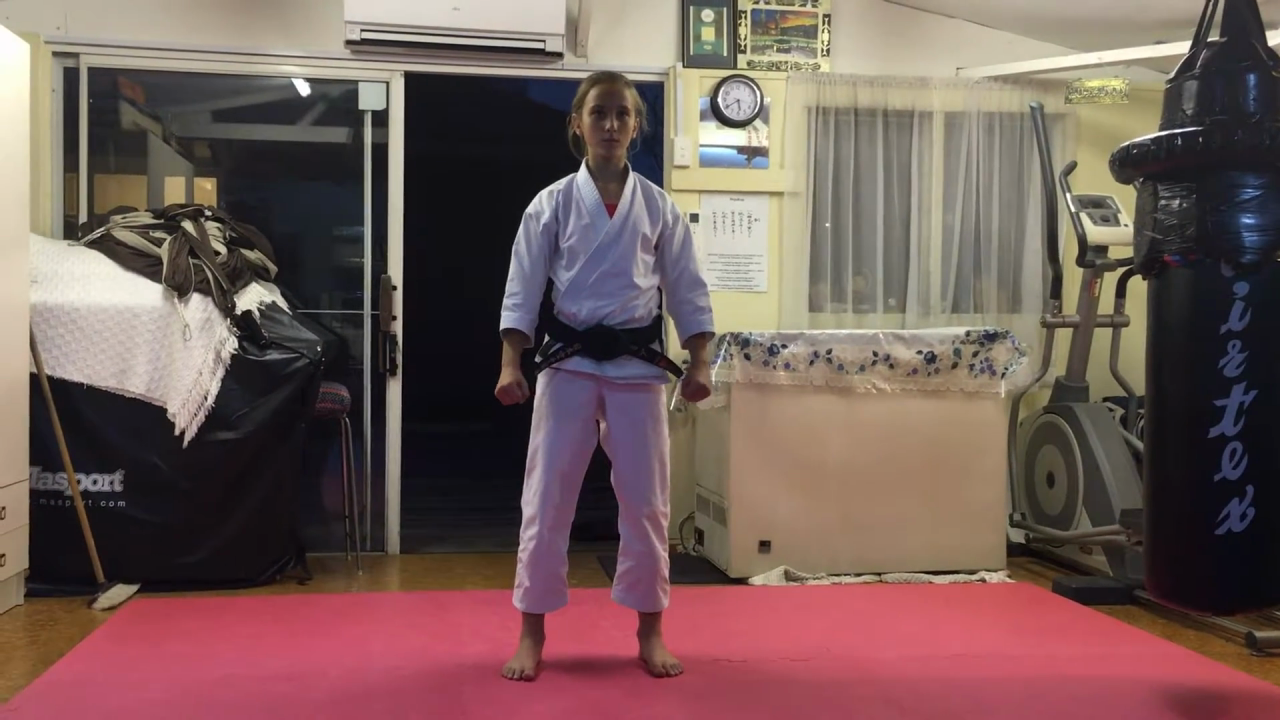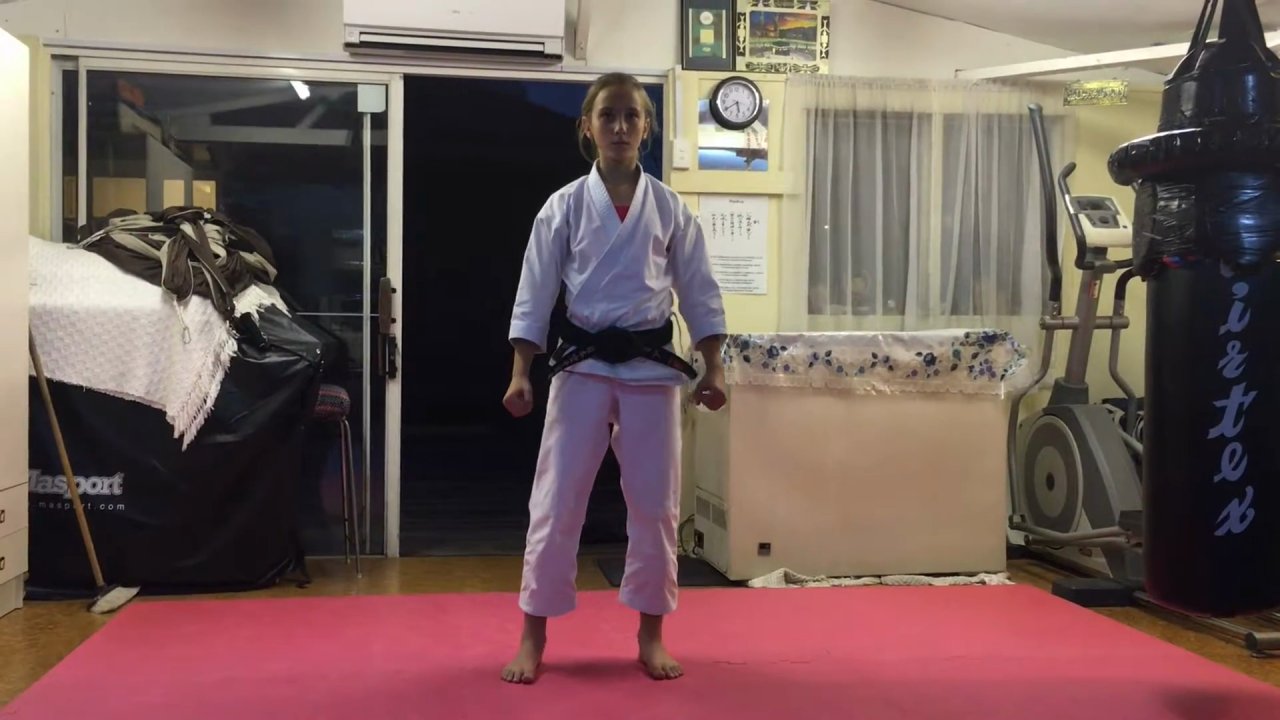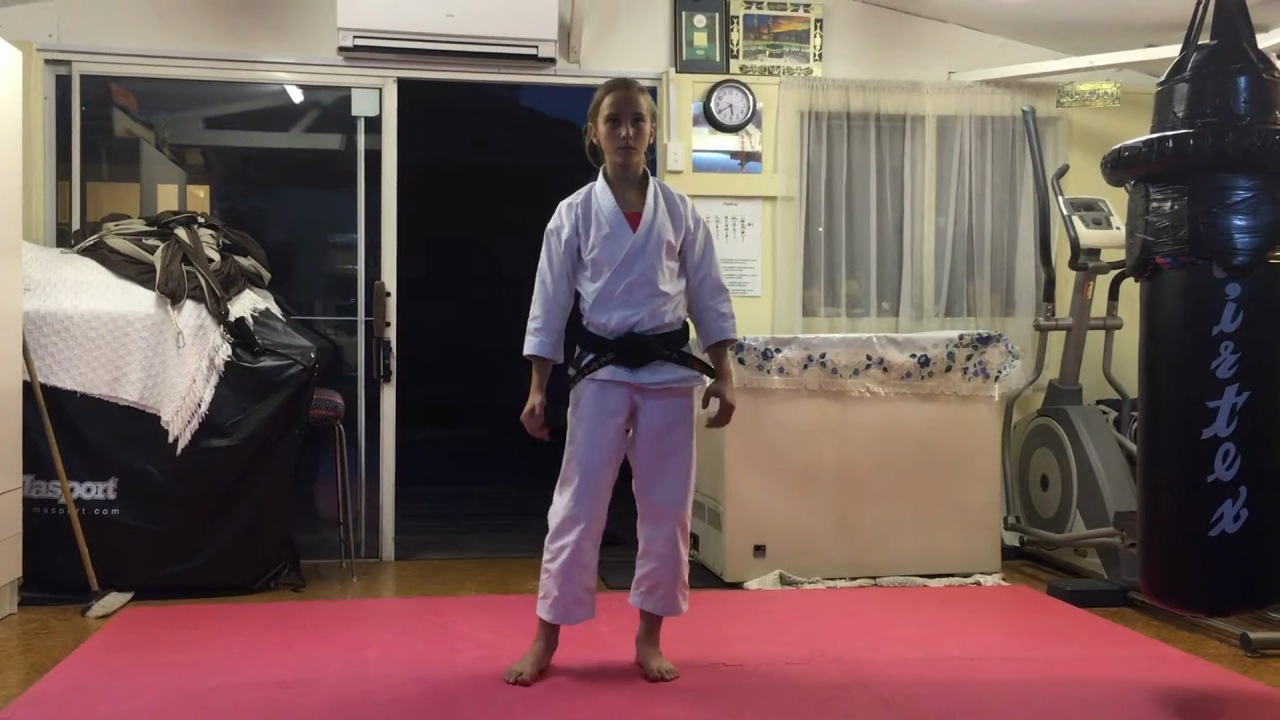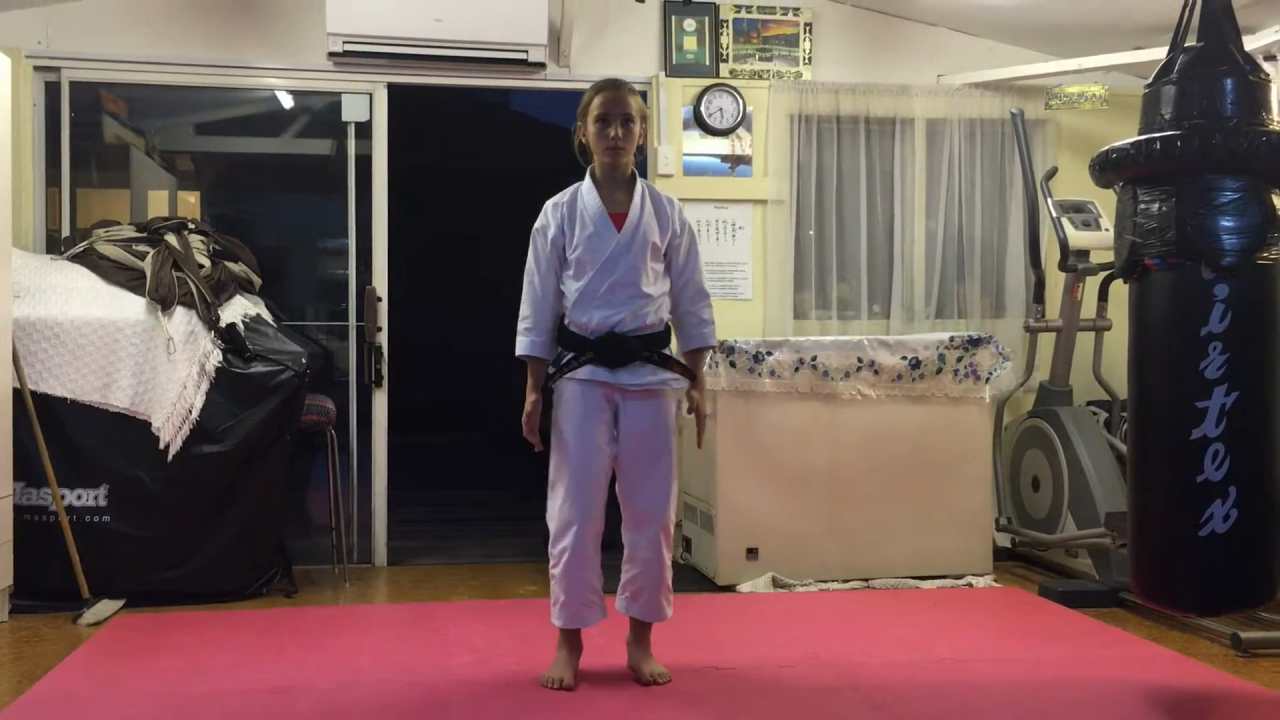
dt=0.3s
person 1, frame 1
left shoulder: (658, 206)
right shoulder: (553, 202)
left elbow: (687, 288)
right elbow: (523, 288)
left wrist: (699, 362)
right wrist: (510, 364)
left hip: (638, 363)
right hip: (569, 361)
left knee: (646, 499)
right knee: (547, 497)
left ankle: (649, 629)
right ankle: (532, 631)
person 1, frame 2
left shoulder: (669, 207)
right shoulder: (565, 206)
left elbow: (699, 291)
right elbow: (536, 292)
left wrist: (713, 367)
right wrist: (520, 371)
left hip: (652, 366)
right hip: (583, 363)
left knee: (654, 503)
right knee: (558, 498)
left ankle: (650, 634)
right ankle: (533, 634)
person 1, frame 3
left shoulder: (679, 211)
right shoulder: (574, 213)
left elbow: (709, 296)
right elbow: (550, 302)
left wrist: (722, 375)
right wrist: (538, 387)
left hip: (669, 371)
right hip: (602, 370)
left knee: (666, 507)
right knee: (579, 503)
left ankle: (649, 637)
right ankle: (546, 636)
person 1, frame 4
left shoulder: (666, 212)
right shoulder: (560, 212)
left elbow: (691, 302)
right elbow: (538, 306)
left wrist: (695, 383)
right wrist: (534, 389)
left hip: (649, 372)
right hip: (581, 372)
left knee: (651, 510)
right knee: (575, 509)
left ankle: (640, 640)
right ankle: (569, 641)
